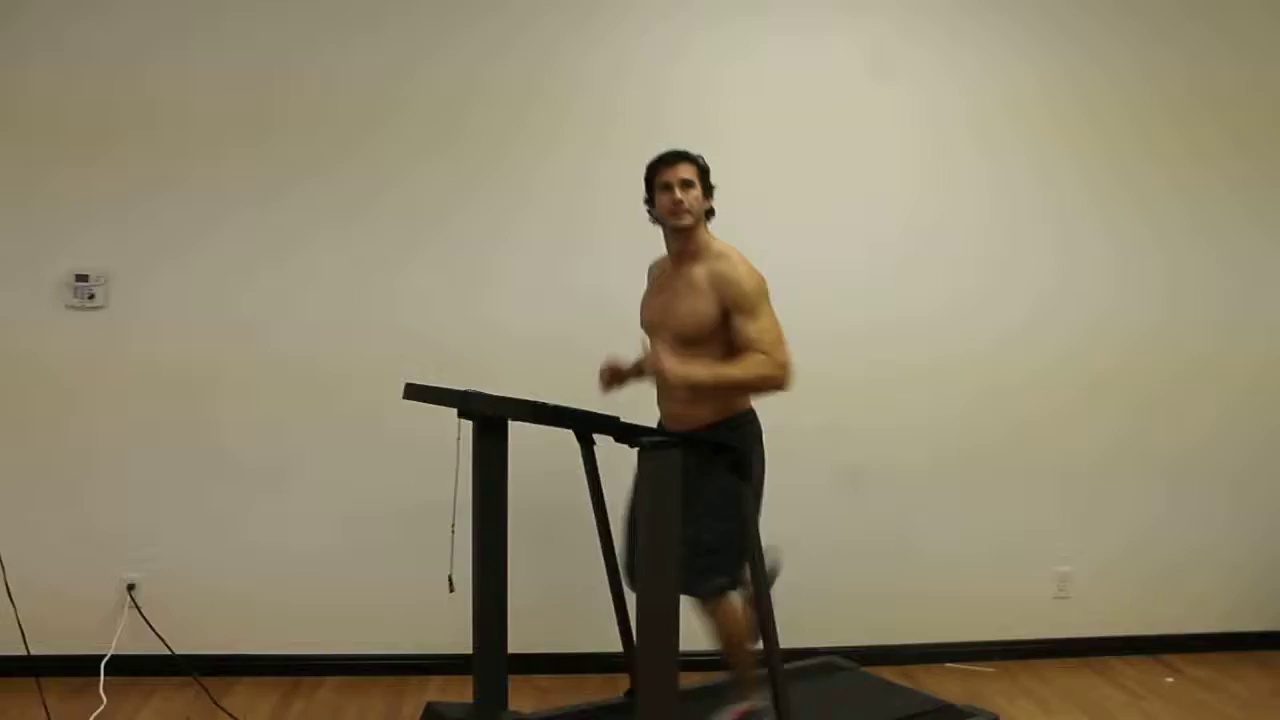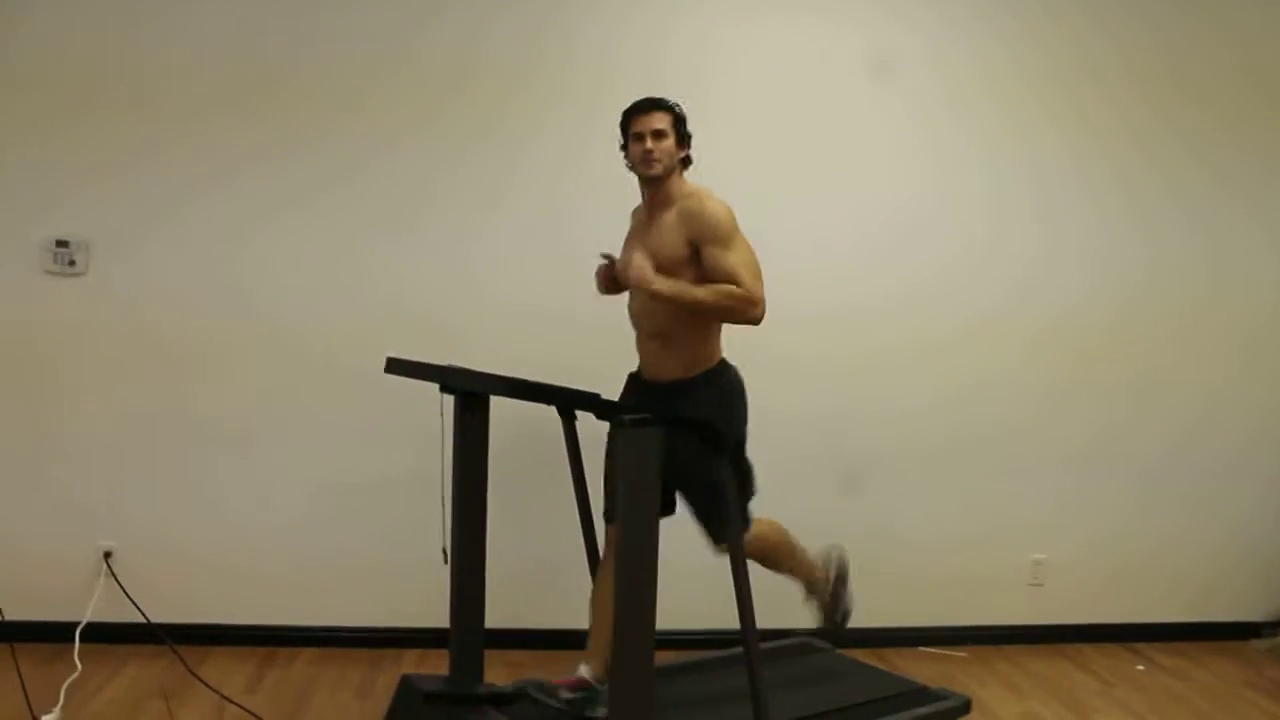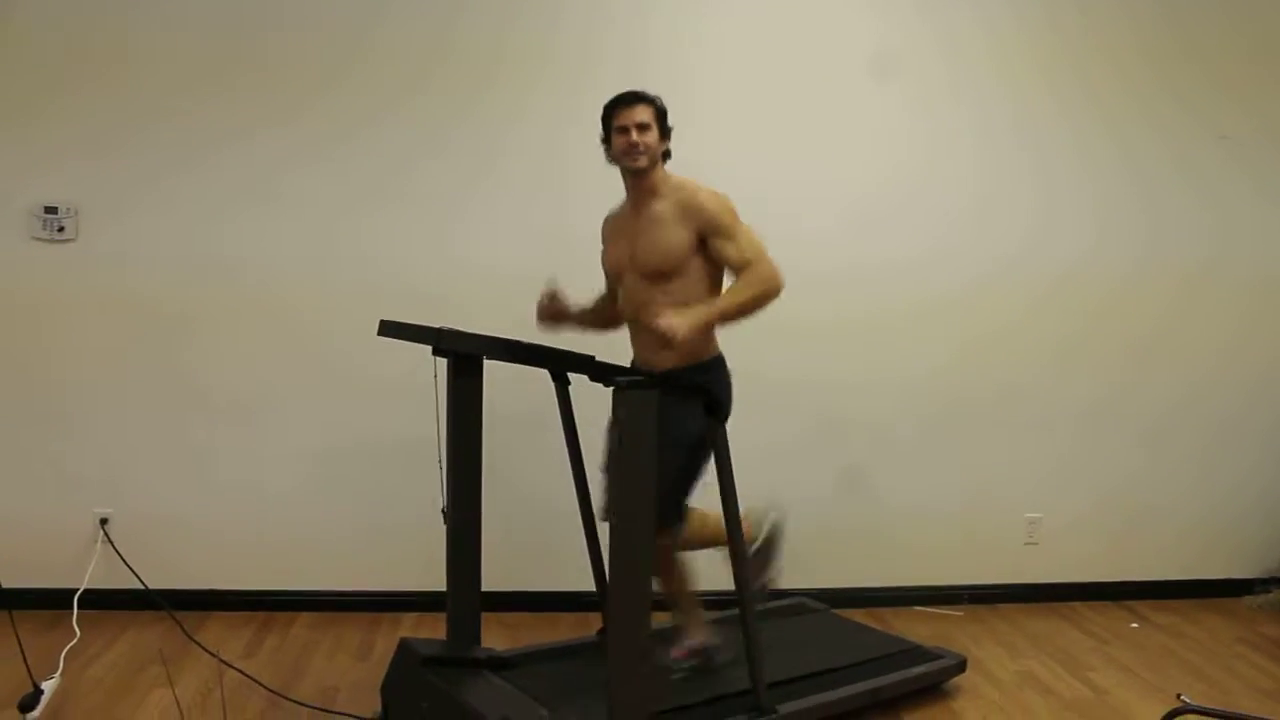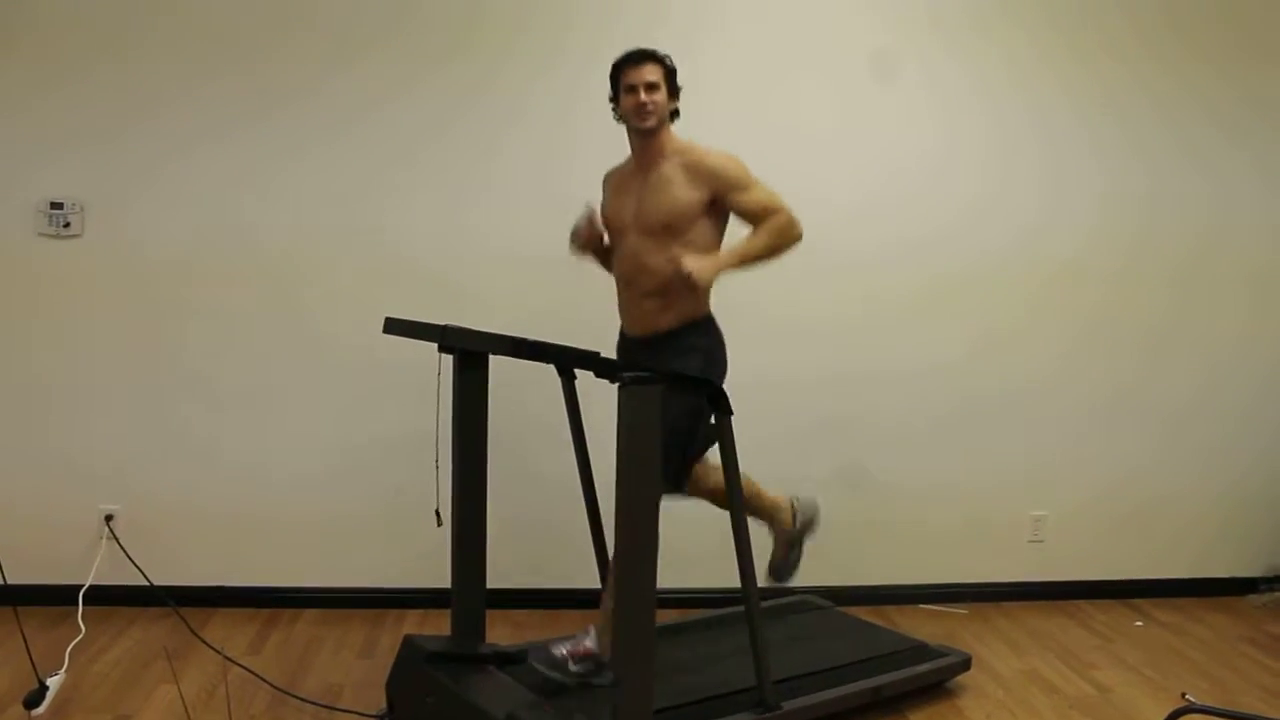
dt=1s
person 1, frame 1
left shoulder: (733, 276)
right shoulder: (658, 272)
left elbow: (776, 369)
left wrist: (688, 374)
right wrist: (633, 369)
left hip: (726, 445)
right hip: (669, 438)
left knee: (710, 590)
right ankle: (746, 573)
person 1, frame 2
left shoulder: (707, 212)
right shoulder: (641, 216)
left elbow: (752, 304)
left wrist: (657, 285)
right wrist: (619, 282)
left hip: (704, 398)
right hip: (645, 391)
left knee: (730, 532)
right knee: (618, 534)
left ankle: (824, 574)
person 1, frame 3
left shoulder: (696, 203)
right shoulder: (614, 223)
left elbow: (767, 278)
left wrist: (697, 319)
right wrist: (568, 316)
left hip: (696, 384)
right knee: (651, 523)
left ankle: (752, 531)
right ankle: (700, 631)
person 1, frame 4
left shoulder: (709, 168)
right shoulder: (614, 182)
left elbow: (787, 225)
left wrist: (716, 261)
right wrist: (593, 247)
left hip: (687, 353)
right hip: (634, 351)
right knee: (685, 472)
left ankle: (599, 645)
right ankle: (788, 517)
